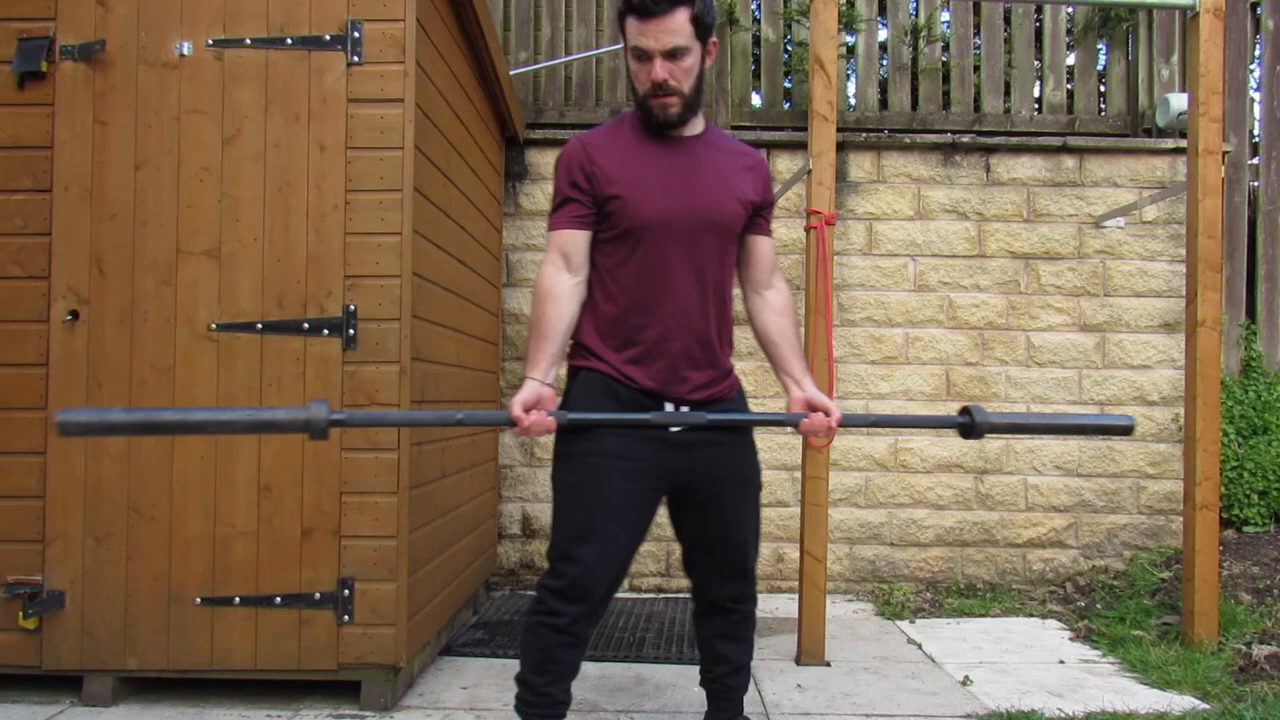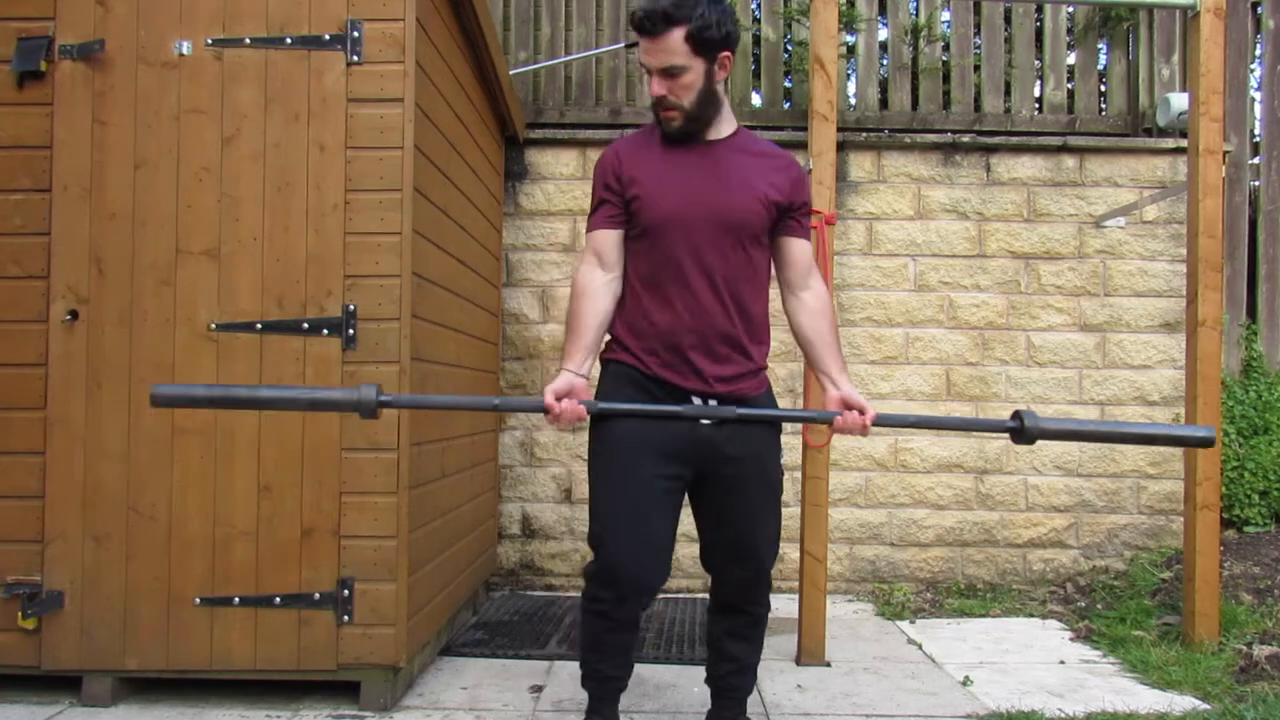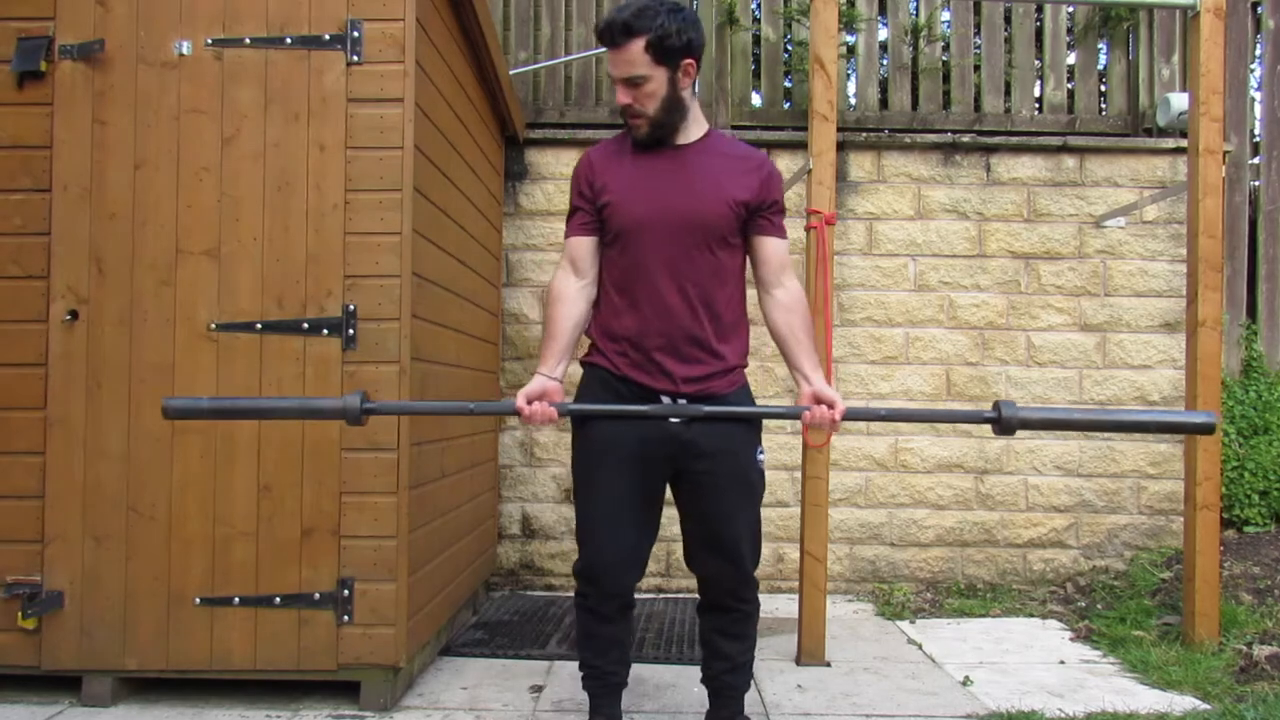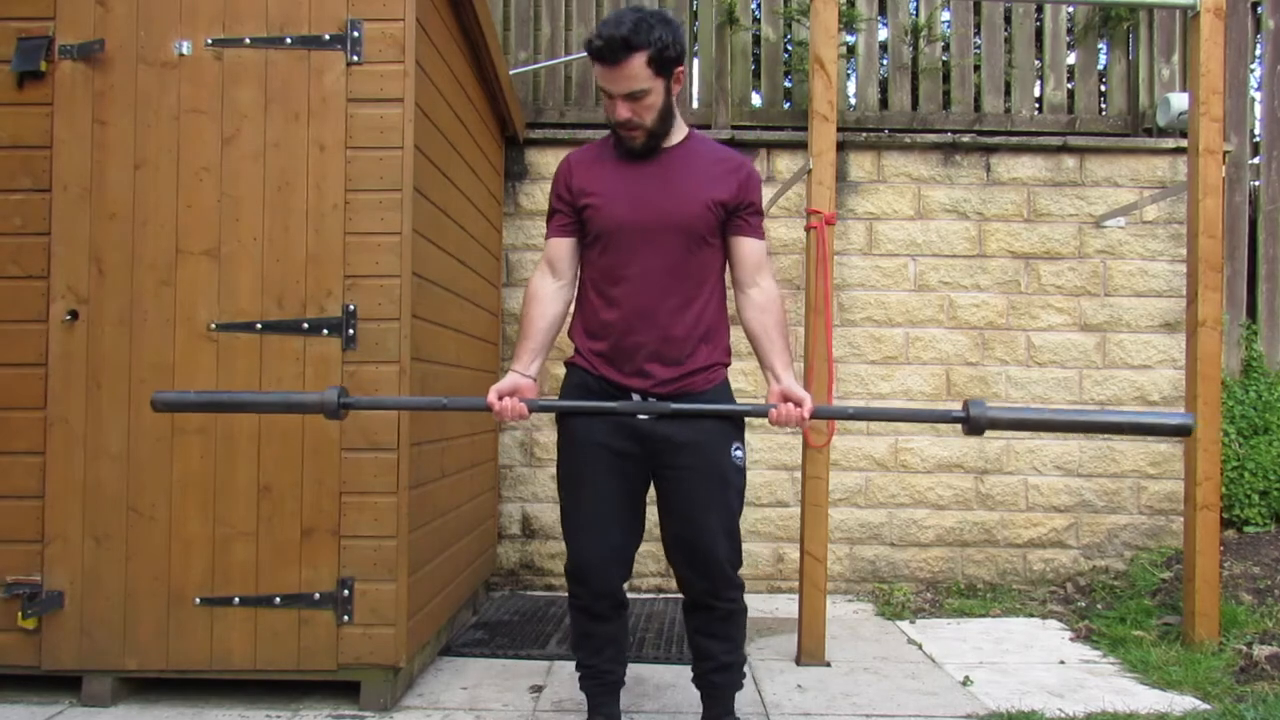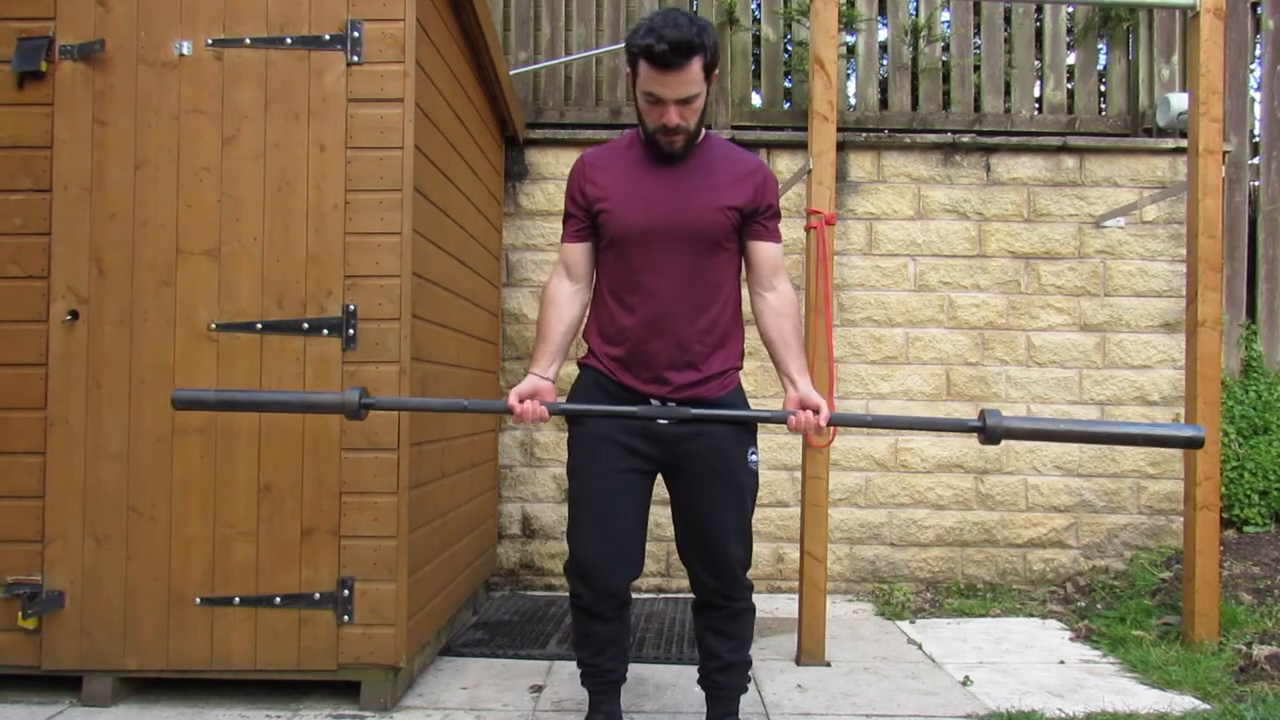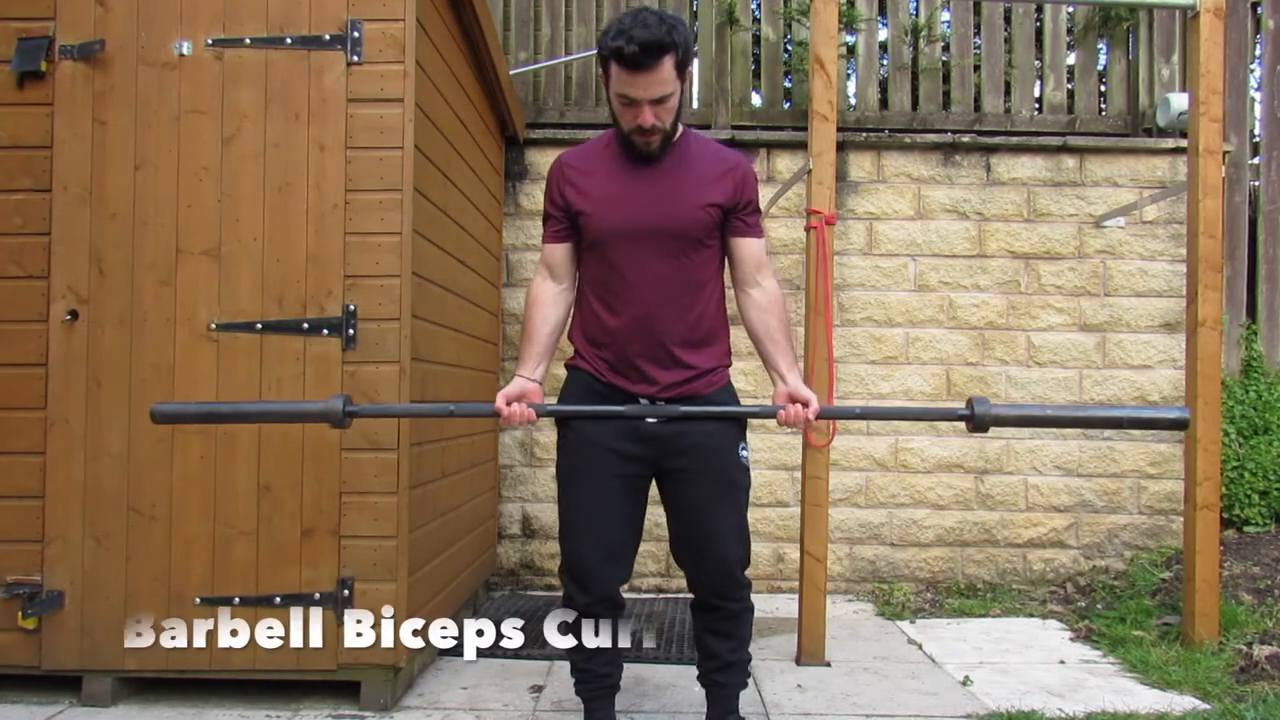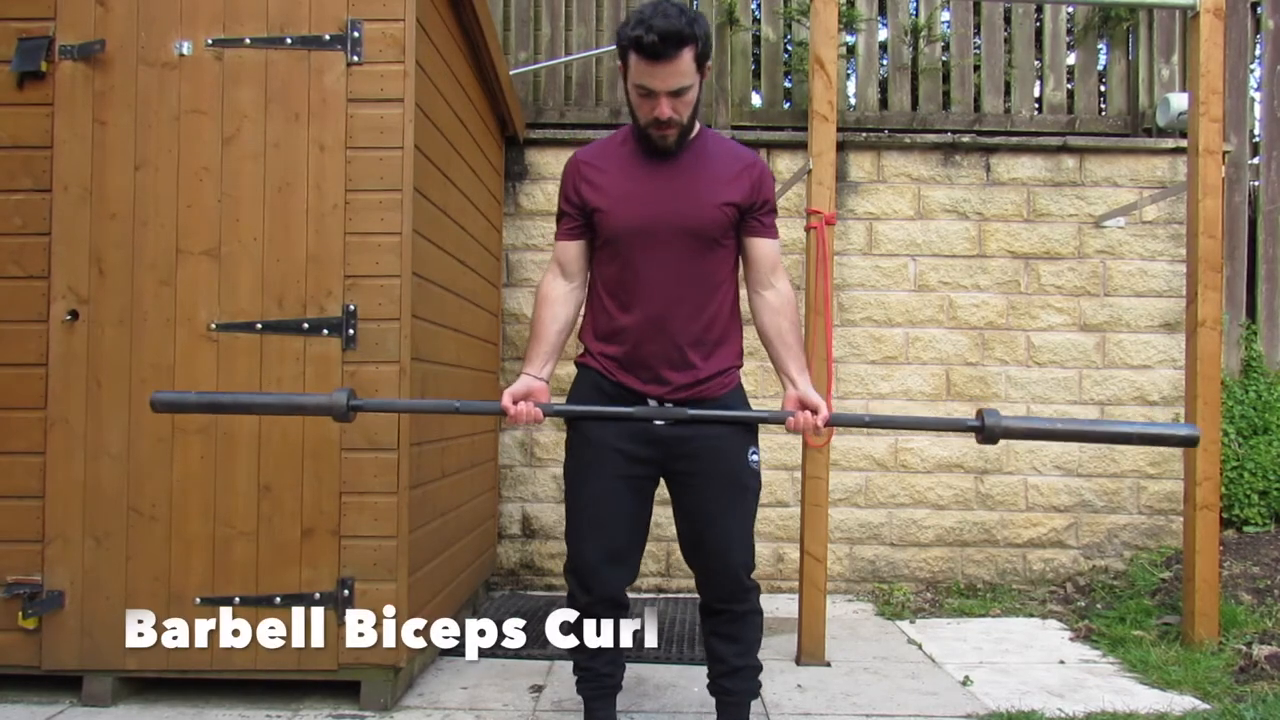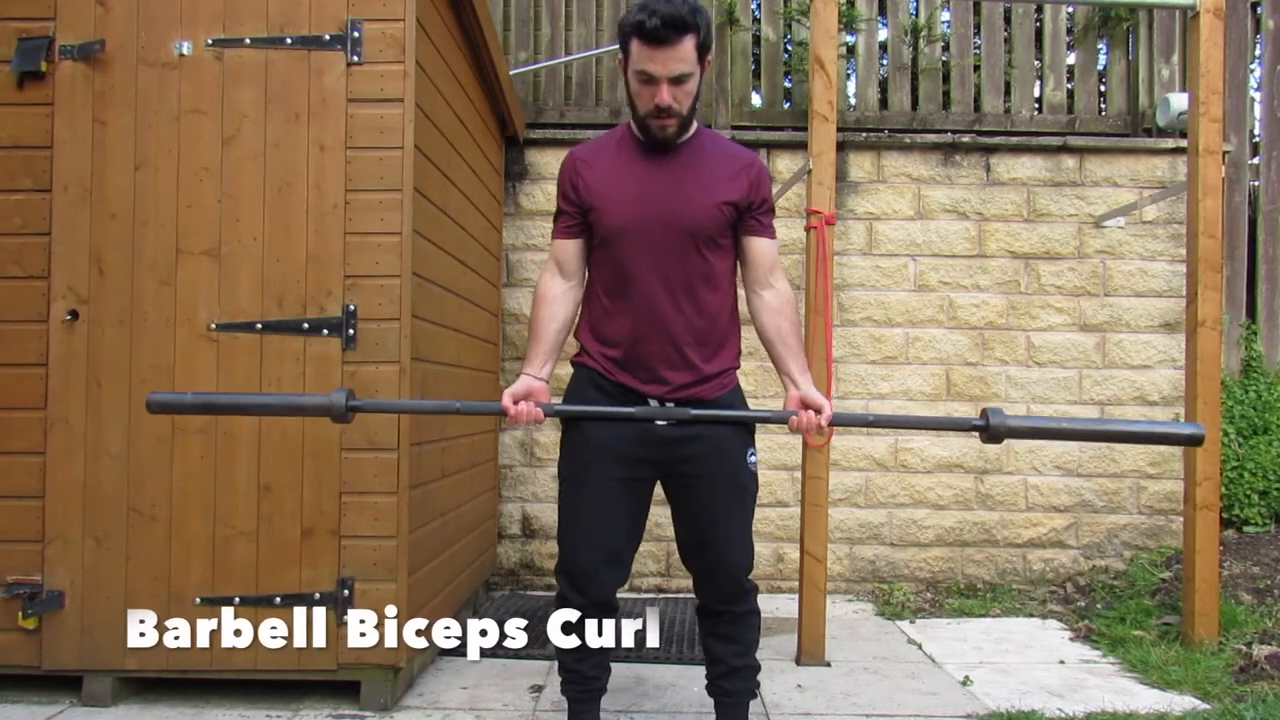
dt=0.3s
person 1, frame 1
left shoulder: (747, 167)
right shoulder: (590, 155)
left elbow: (763, 286)
right elbow: (564, 272)
left wrist: (799, 383)
right wrist: (540, 379)
left hip: (716, 410)
right hip: (609, 407)
left knee: (730, 581)
right knee: (576, 585)
person 1, frame 2
left shoulder: (780, 172)
right shoulder: (624, 160)
left elbow: (802, 286)
right elbow: (600, 270)
left wrist: (835, 381)
right wrist: (573, 369)
left hip: (743, 408)
right hip: (637, 401)
left knee: (746, 578)
right knee: (623, 573)
person 1, frame 3
left shoulder: (751, 171)
right shoulder: (598, 166)
left elbow: (778, 283)
right elbow: (575, 276)
left wrist: (810, 377)
right wrist: (548, 373)
left hip: (721, 405)
right hip: (614, 402)
left knee: (731, 573)
right knee: (605, 574)
person 1, frame 4
left shoulder: (731, 172)
right shoulder: (578, 170)
left elbow: (755, 283)
right elbow: (555, 276)
left wrist: (781, 375)
right wrist: (523, 369)
left hip: (700, 404)
right hip: (596, 402)
left knee: (712, 573)
right knee: (594, 573)
person 1, frame 5
left shoulder: (749, 176)
right shoulder: (593, 170)
left elbow: (771, 288)
right elbow: (570, 280)
left wrist: (798, 383)
right wrist: (542, 372)
left hip: (713, 408)
right hip: (608, 404)
left knee: (722, 576)
right knee: (597, 573)
person 1, frame 6
left shoulder: (729, 171)
right shoulder: (571, 172)
left elbow: (755, 282)
right elbow: (554, 280)
left wrist: (787, 377)
right wrist: (528, 374)
left hip: (703, 405)
right hip: (597, 404)
left knee: (721, 576)
right knee: (590, 578)
person 1, frame 7
left shoulder: (745, 171)
right shoulder: (587, 168)
left elbow: (768, 285)
right elbow: (565, 279)
left wrist: (797, 381)
right wrist: (534, 374)
left hip: (714, 407)
right hip: (606, 405)
left knee: (729, 581)
right knee: (594, 579)
person 1, frame 8
left shoulder: (742, 171)
right shoulder: (585, 166)
left elbow: (766, 285)
right elbow: (562, 277)
left wrist: (798, 382)
right wrist: (534, 373)
left hip: (711, 408)
right hip: (603, 403)
left knee: (726, 583)
right knee: (585, 581)
